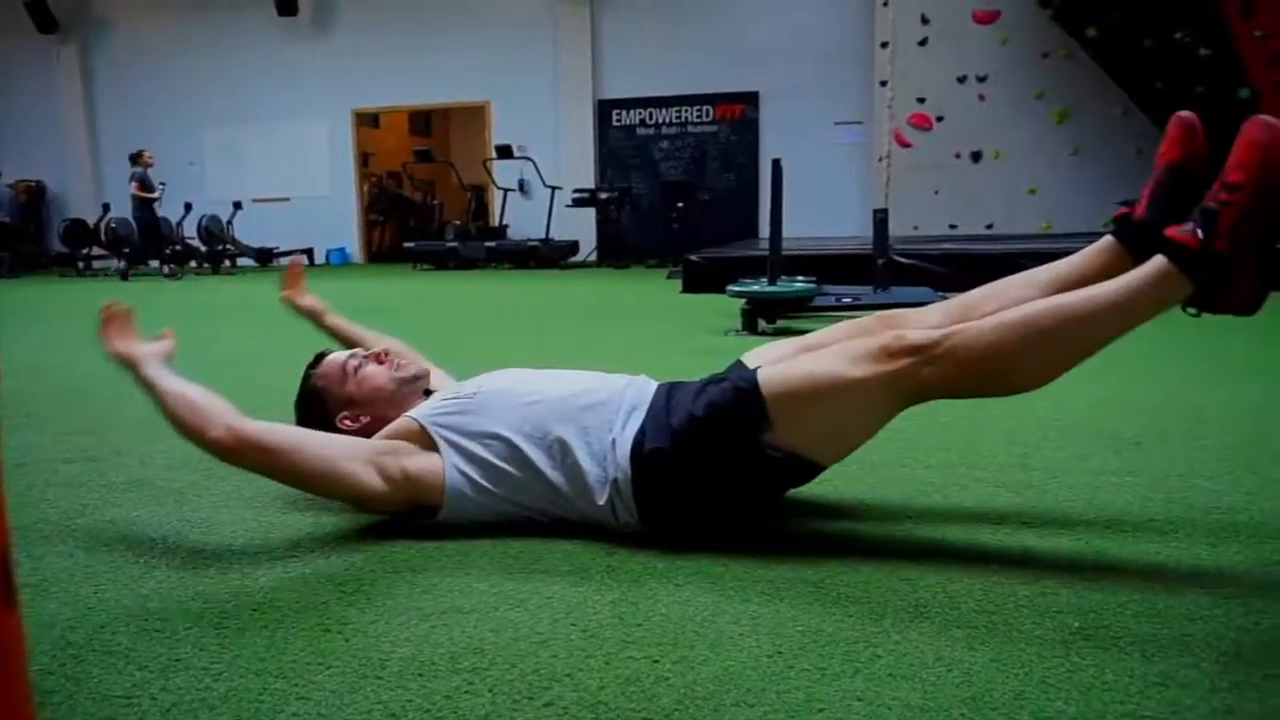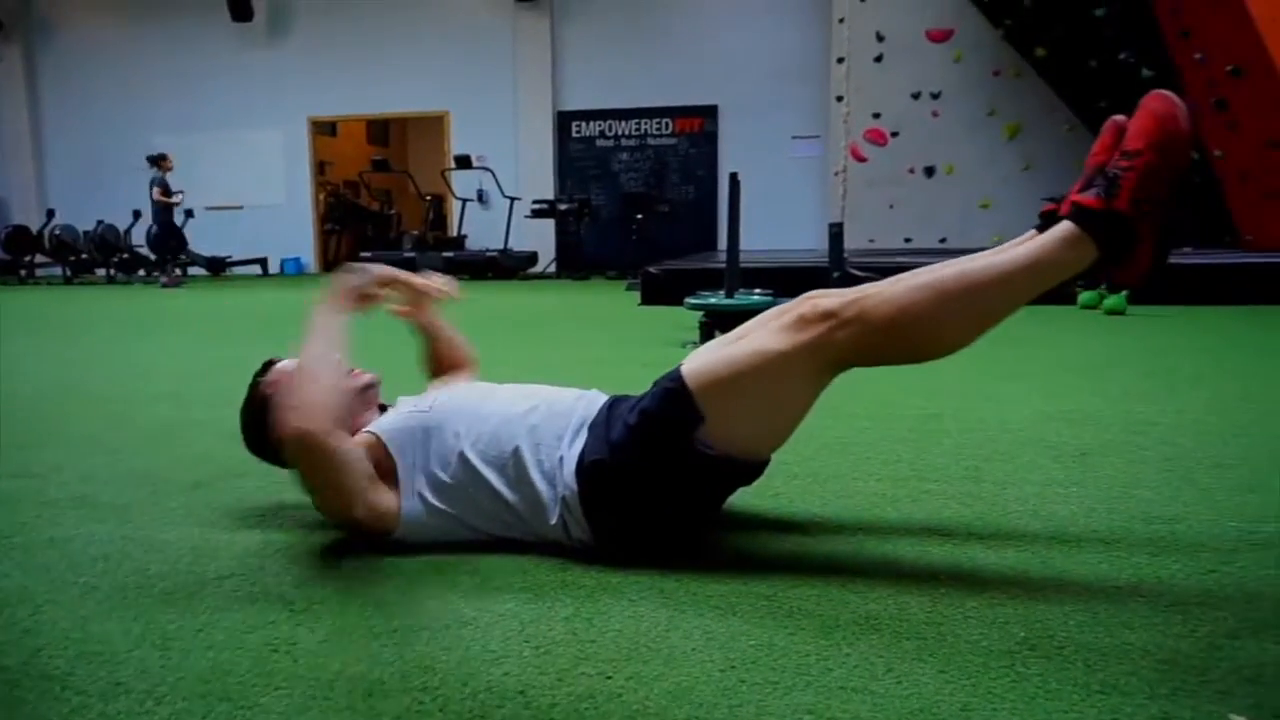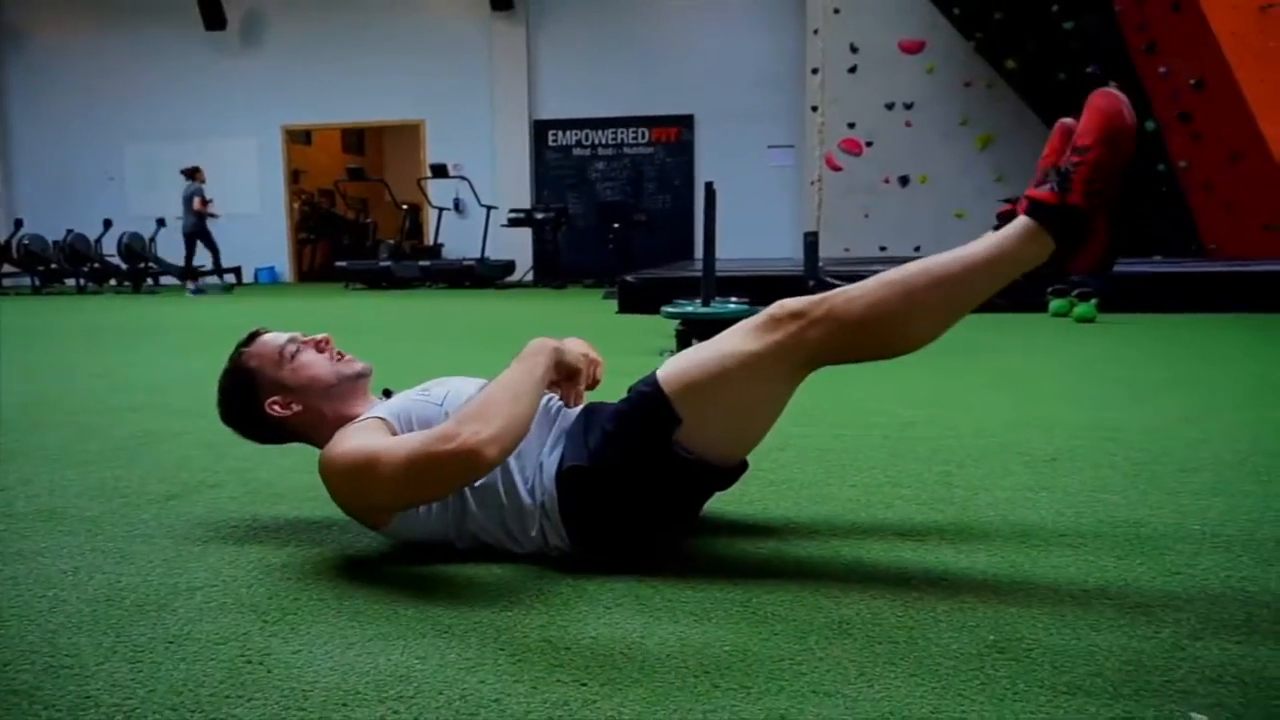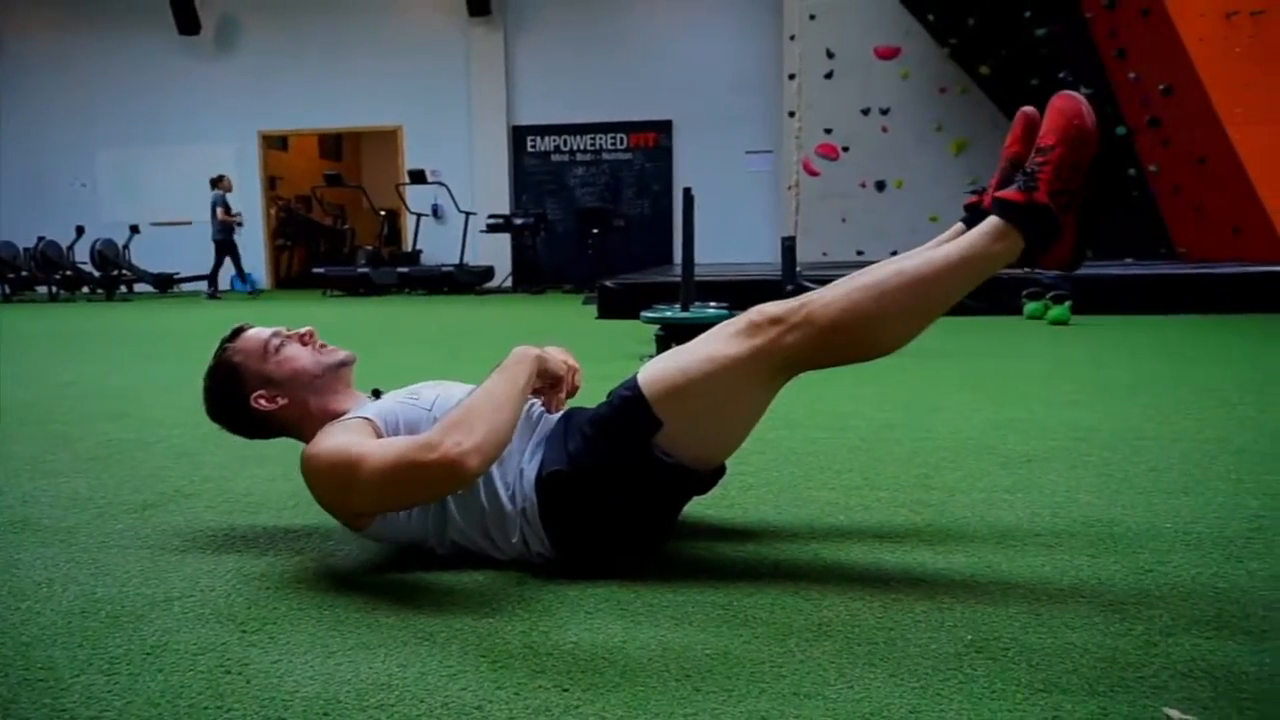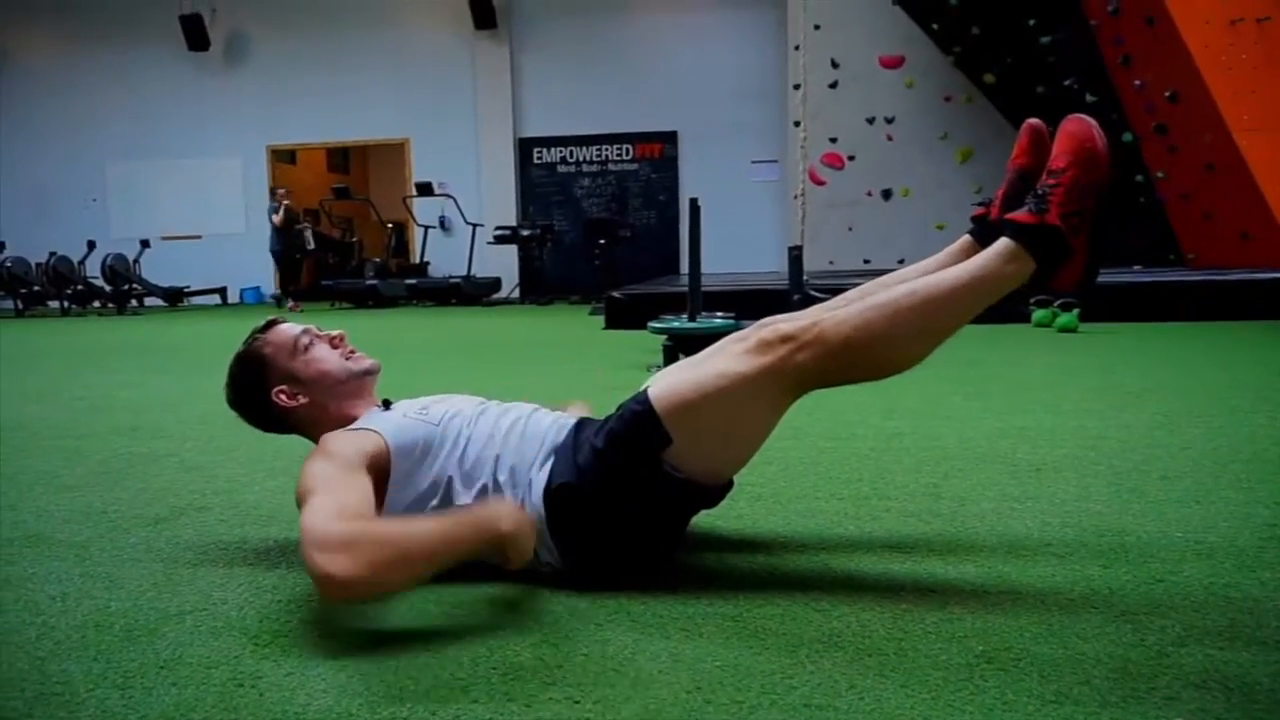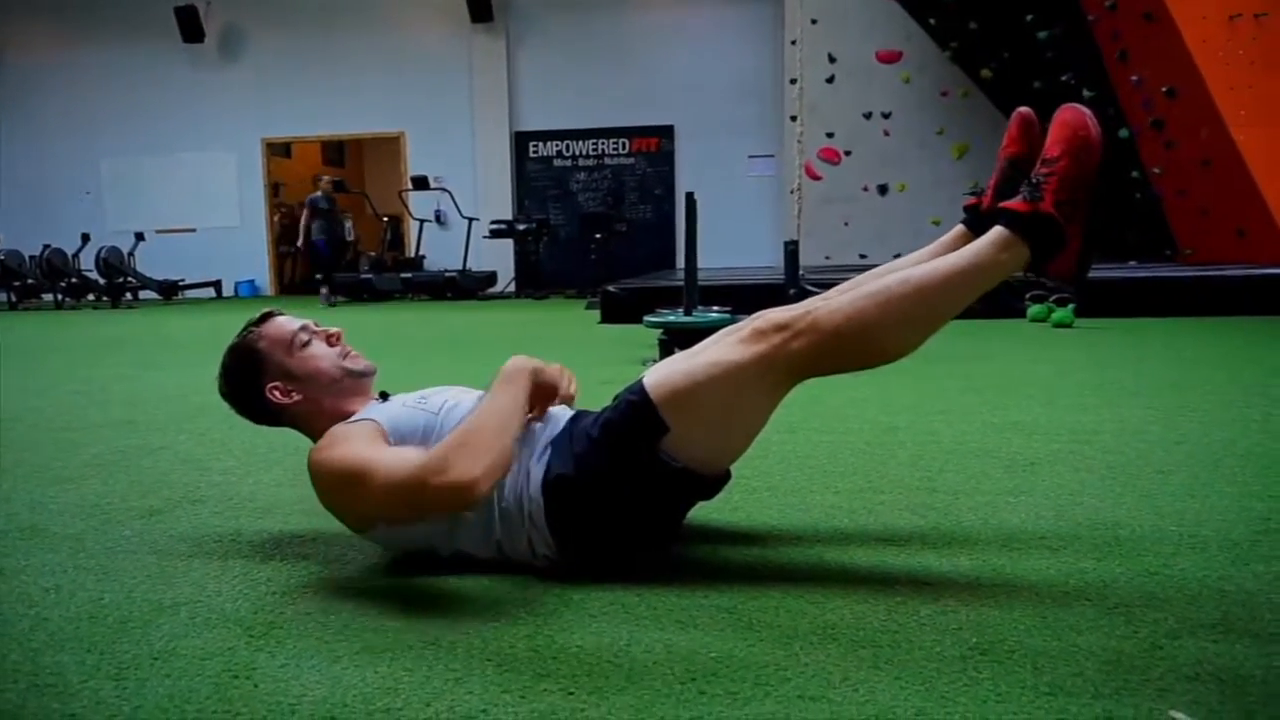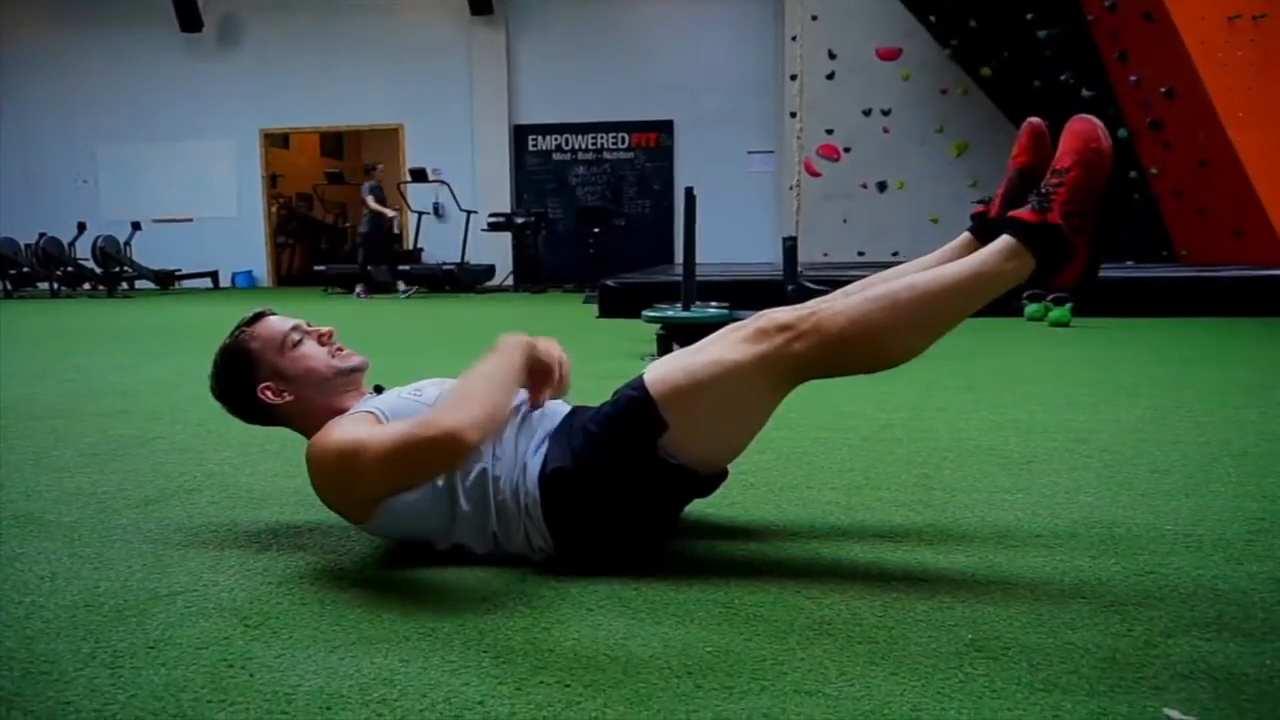
dt=0.7s
person 1, frame 1
left shoulder: (446, 408)
right shoulder: (393, 466)
left elbow: (392, 360)
right elbow: (239, 434)
left wrist: (318, 308)
right wrist: (152, 368)
left hip: (684, 422)
right hip: (674, 465)
left knee: (903, 328)
right knee: (914, 358)
left ankle: (1135, 247)
person 1, frame 2
left shoulder: (405, 423)
right shoulder: (362, 483)
left elbow: (455, 369)
right elbow: (300, 435)
left wrist: (419, 303)
right wrist: (333, 309)
left hip: (625, 447)
right hip: (624, 478)
left knee: (823, 309)
right knee: (832, 322)
left ankle: (1066, 231)
right ankle: (1094, 233)
person 1, frame 3
left shoulder: (395, 416)
right shoulder: (352, 459)
right elbow: (474, 448)
left wrist: (555, 370)
right wrist: (538, 353)
left hip: (609, 460)
right hip: (602, 488)
left knee: (803, 321)
right knee: (799, 325)
left ankle: (1030, 227)
right ankle: (1048, 229)
person 1, frame 4
left shoulder: (379, 415)
right shoulder: (334, 458)
right elbow: (456, 457)
left wrist: (538, 376)
right wrist: (521, 362)
left hip: (587, 456)
right hip: (583, 491)
left knee: (779, 321)
right knee: (781, 331)
left ankle: (988, 224)
right ankle: (1018, 227)
person 1, frame 5
left shoulder: (401, 422)
right shoulder: (339, 457)
right elbow: (337, 563)
left wrist: (562, 422)
right wrist: (487, 523)
left hip: (597, 469)
right hip: (591, 501)
left knee: (785, 332)
right knee: (789, 348)
left ankle: (993, 239)
right ankle: (1029, 250)
person 1, frame 6
left shoulder: (393, 415)
right shoulder: (342, 456)
right elbow: (464, 479)
left wrist: (542, 377)
right wrist: (516, 374)
left hip: (595, 459)
right hip: (589, 494)
left knee: (787, 325)
right knee: (786, 337)
left ankle: (984, 229)
right ankle: (1023, 237)
person 1, frame 7
left shoulder: (389, 410)
right shoulder: (339, 454)
left elbow: (499, 403)
right elbow: (455, 431)
left wrist: (538, 360)
right wrist: (513, 352)
left hip: (589, 458)
right hip: (584, 488)
left knee: (786, 325)
right knee: (787, 338)
left ankle: (994, 236)
right ankle: (1030, 247)
